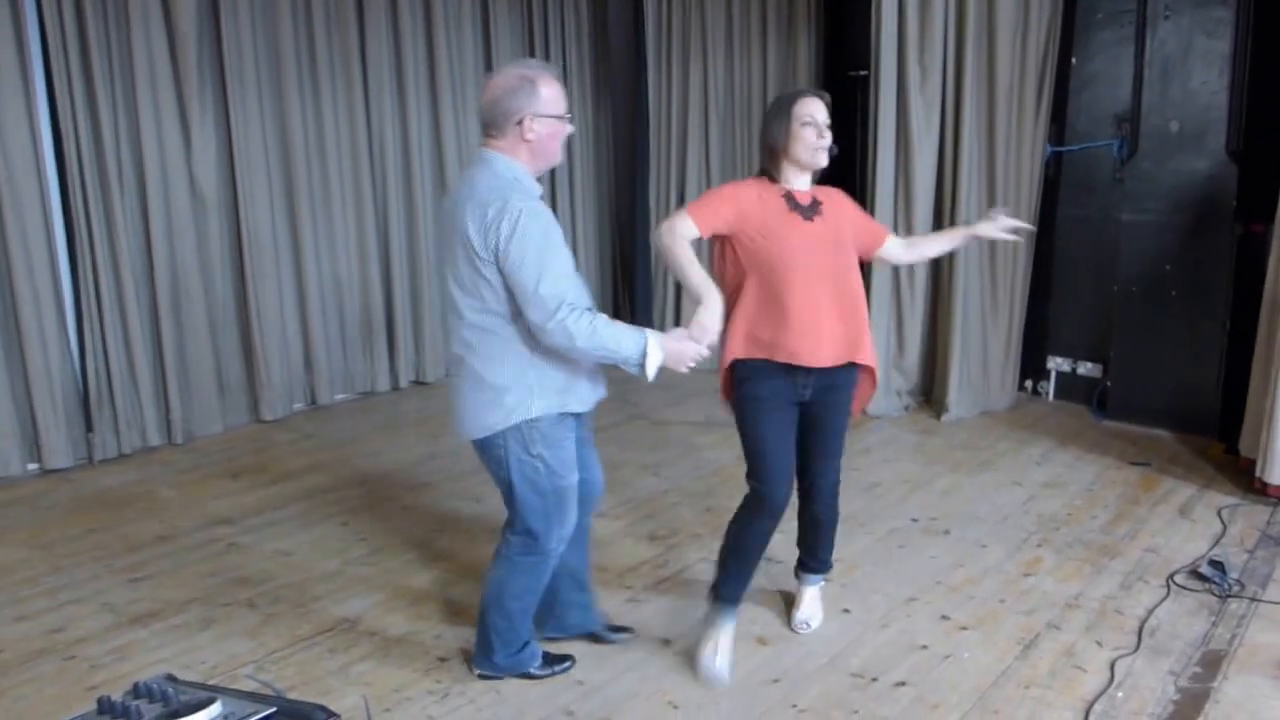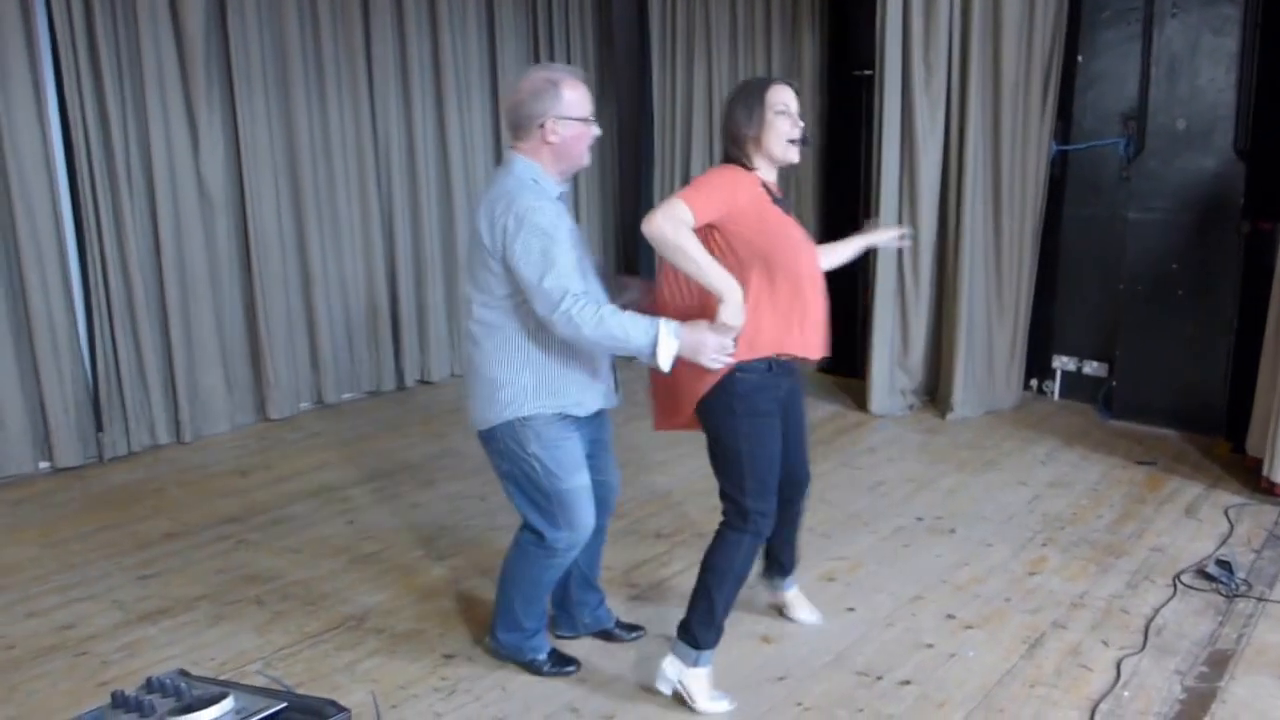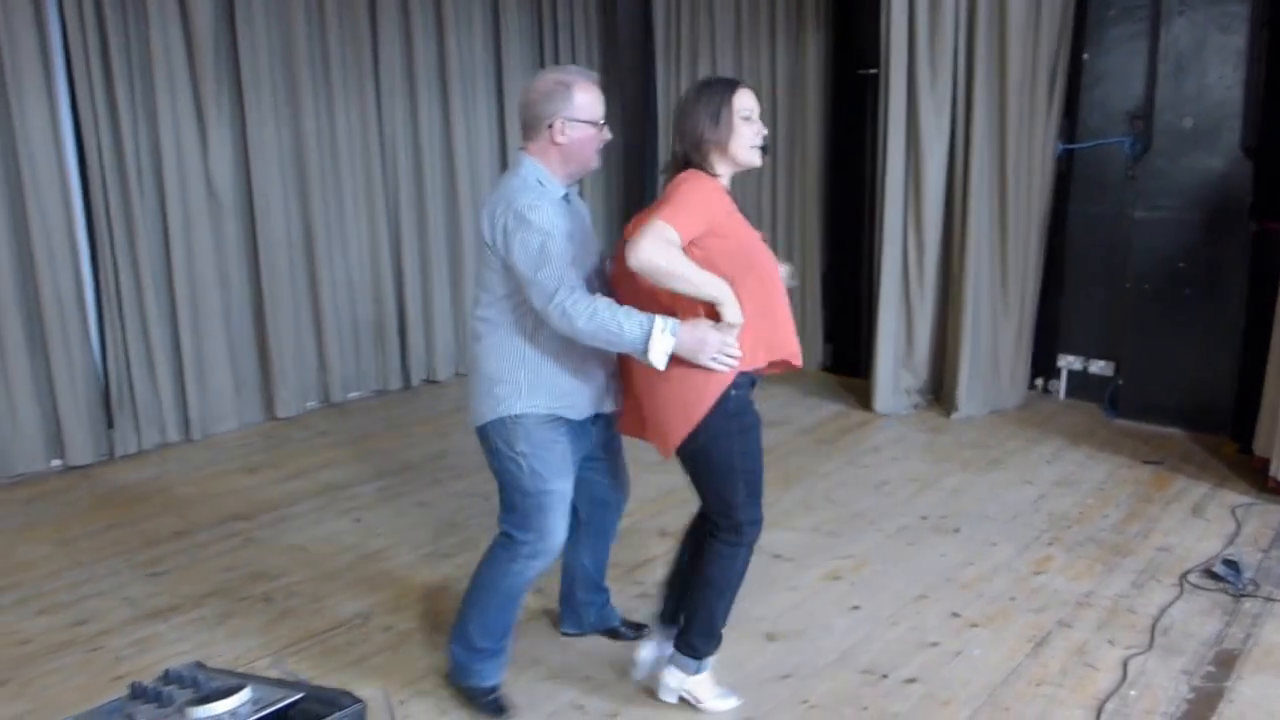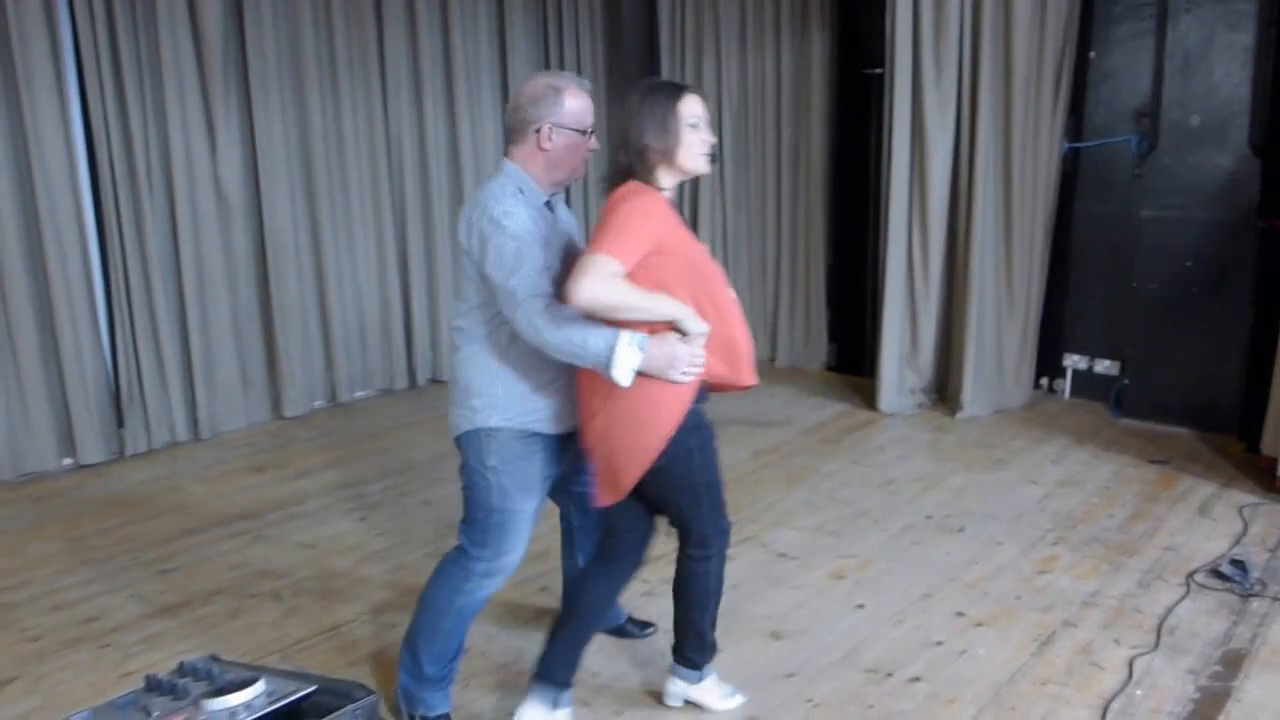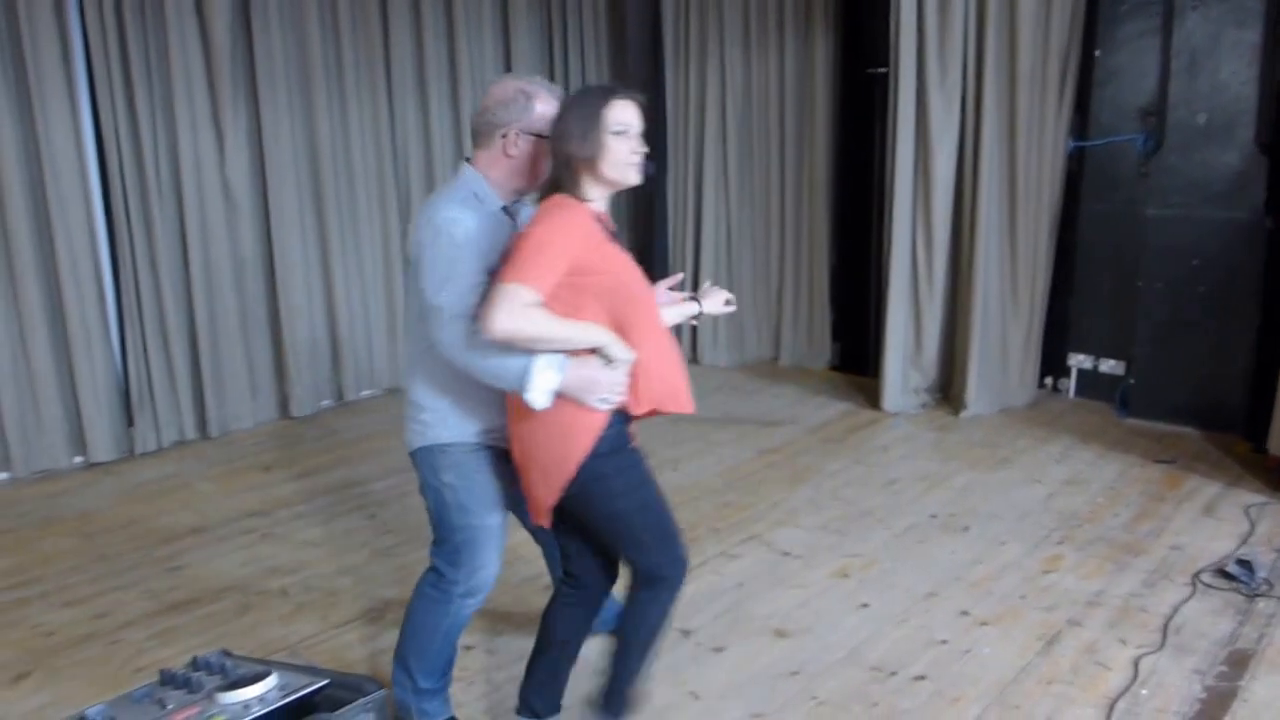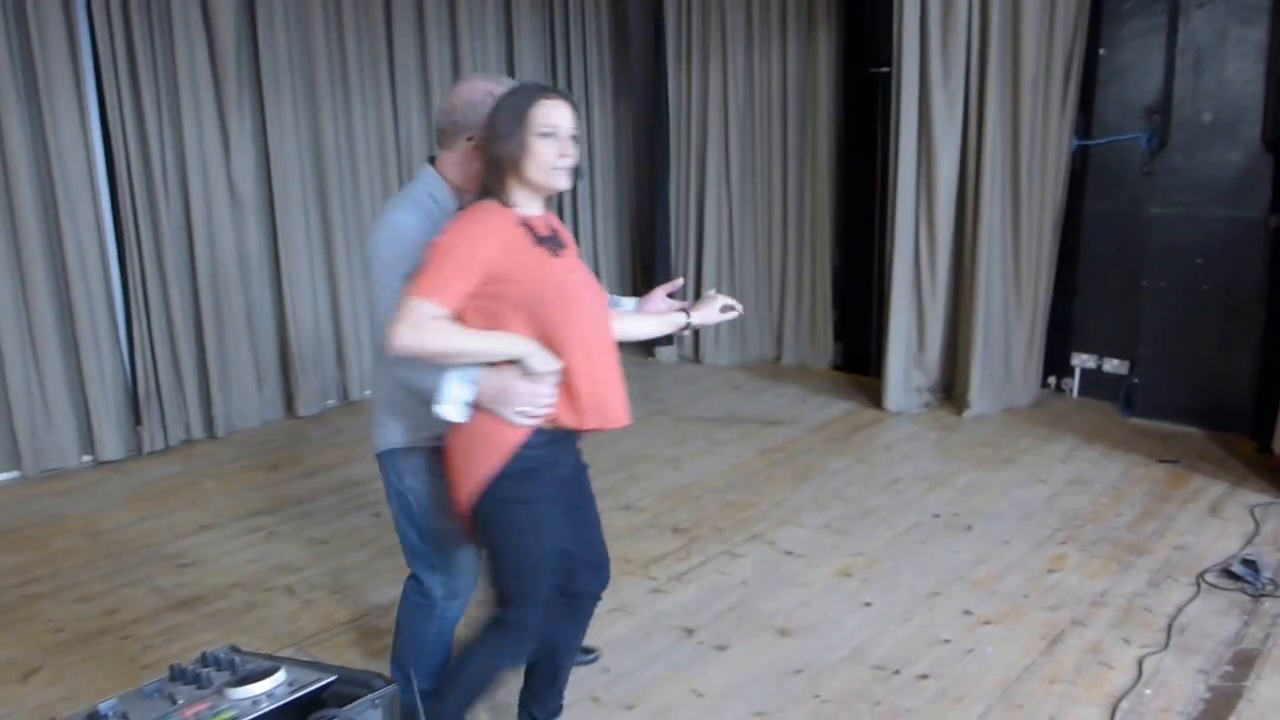
dt=0.2s
person 1, frame 1
left shoulder: (483, 188)
right shoulder: (516, 207)
right elbow: (559, 323)
left wrist: (580, 301)
right wrist: (655, 348)
left hip: (542, 393)
right hip: (519, 403)
left knee: (578, 499)
right knee: (544, 526)
left ankle: (567, 614)
right ankle: (503, 650)
person 1, frame 2
left shoulder: (540, 193)
right shoulder: (523, 205)
right elbow: (571, 312)
right wrist: (673, 337)
left hip: (575, 392)
right hip: (527, 402)
left knee: (594, 503)
right knee: (562, 522)
left ankle: (578, 611)
right ankle: (518, 635)
person 1, frame 3
left shoulder: (560, 196)
right shoulder: (525, 205)
left elbow: (595, 278)
right elbow: (568, 308)
right wrist: (672, 335)
left hip: (580, 396)
right hip: (528, 404)
left knee: (602, 503)
right knee: (535, 535)
left ankle: (585, 610)
right ankle: (473, 662)
person 1, frame 4
left shoulder: (550, 206)
right shoulder: (502, 211)
right elbow: (537, 320)
right wrist: (638, 351)
left hip: (560, 408)
right hip: (507, 416)
left knee: (596, 511)
right knee: (491, 552)
left ankle: (595, 609)
person 1, frame 5
left shoulder: (521, 210)
right shoulder: (450, 220)
right elbow: (465, 338)
right wrist: (561, 374)
right hip: (461, 431)
right knee: (468, 571)
left ankle: (589, 614)
person 1, frame 6
right shoulder: (408, 226)
left wrist: (631, 311)
right wrist: (478, 387)
left hip: (504, 426)
right hip: (428, 437)
right knee: (447, 576)
person 2, frame 1
left shoulder: (840, 205)
right shoulder: (747, 197)
left elbow: (899, 249)
right elbow: (672, 231)
left wrist: (970, 231)
right wrist: (707, 291)
left hip: (831, 368)
right hip: (765, 371)
left knee: (820, 487)
right knee: (770, 494)
left ankle: (811, 581)
right ankle: (721, 614)
person 2, frame 2
left shoulder: (768, 196)
right shoulder: (727, 183)
left elbow: (801, 261)
right elbow: (659, 224)
left wrist: (864, 239)
right wrist: (723, 285)
left hip: (768, 368)
right hip: (737, 372)
left knee: (792, 484)
right knee: (752, 512)
left ankle: (780, 584)
right ankle: (687, 659)
person 2, frame 3
left shoulder: (704, 196)
right shoulder: (698, 191)
right elbow: (643, 253)
left wrist: (751, 277)
right wrist: (721, 291)
left hip: (705, 386)
right hip: (708, 389)
left knee: (721, 512)
right knee: (740, 523)
left ankle: (663, 641)
right ankle: (688, 667)
person 2, frame 4
left shoulder: (650, 207)
right shoulder: (639, 208)
right elbow: (588, 290)
left wrist: (698, 300)
right wrist: (682, 309)
left hip: (631, 409)
right hip: (655, 411)
left knee: (617, 552)
right knee: (706, 536)
person 2, frame 5
left shoulder: (596, 224)
right shoulder: (560, 222)
left elbow: (623, 320)
right elbow: (500, 319)
left wrist: (693, 308)
right wrist: (597, 338)
left hip: (594, 431)
right hip: (577, 434)
left knee: (588, 580)
right knee: (664, 565)
person 2, frame 6
left shoulder: (554, 231)
right shoulder: (476, 231)
left elbow: (592, 322)
right elbow: (406, 333)
left wrist: (686, 317)
right wrist: (516, 345)
left hip: (558, 446)
right hip: (508, 454)
left knee: (583, 578)
right knee: (526, 618)
